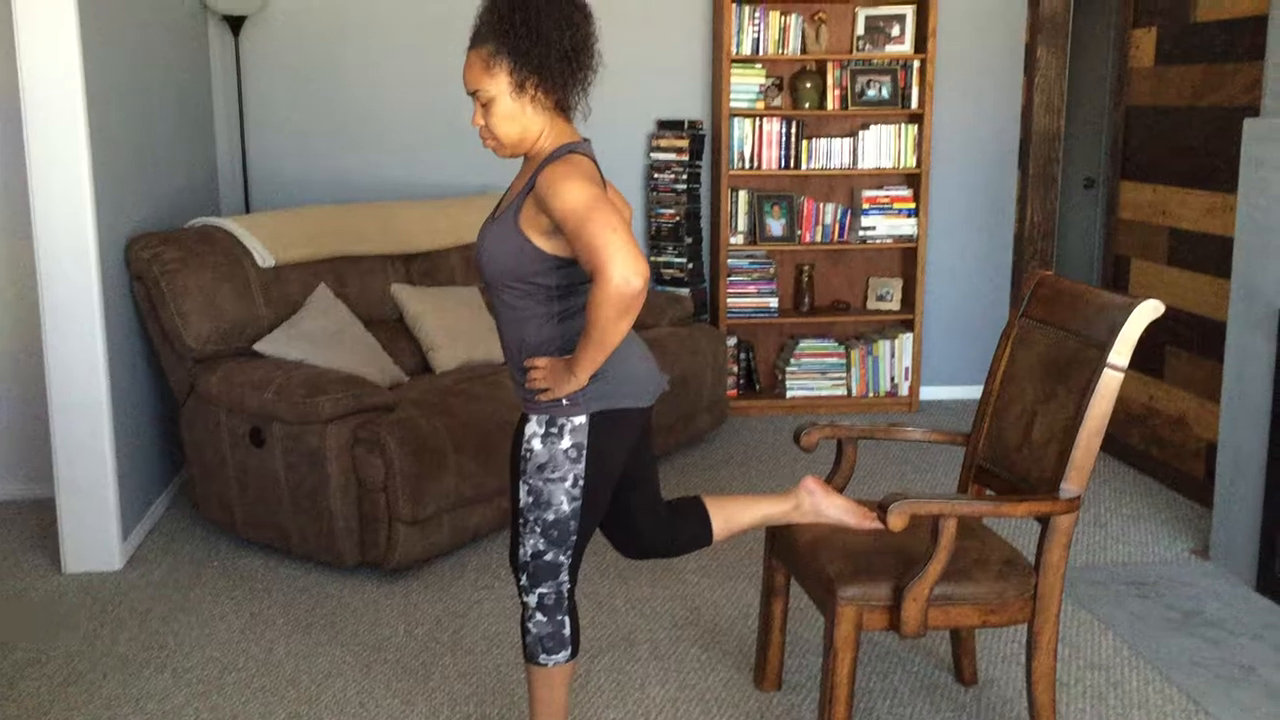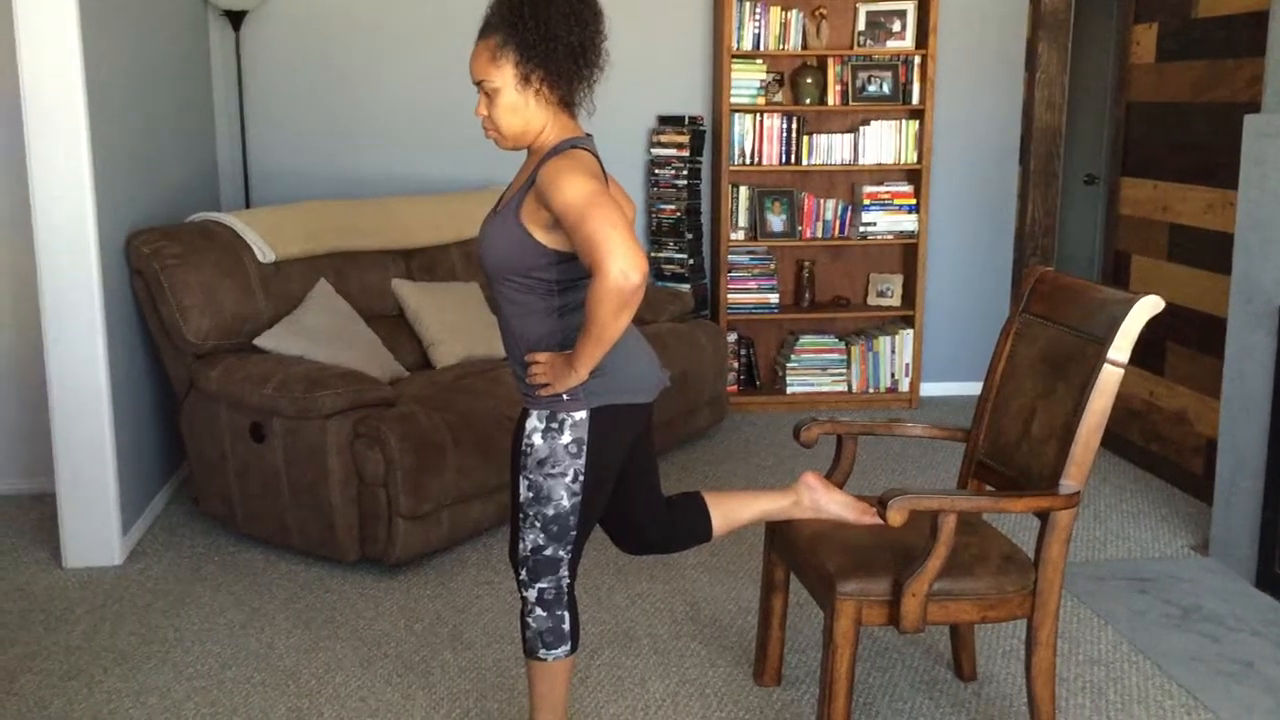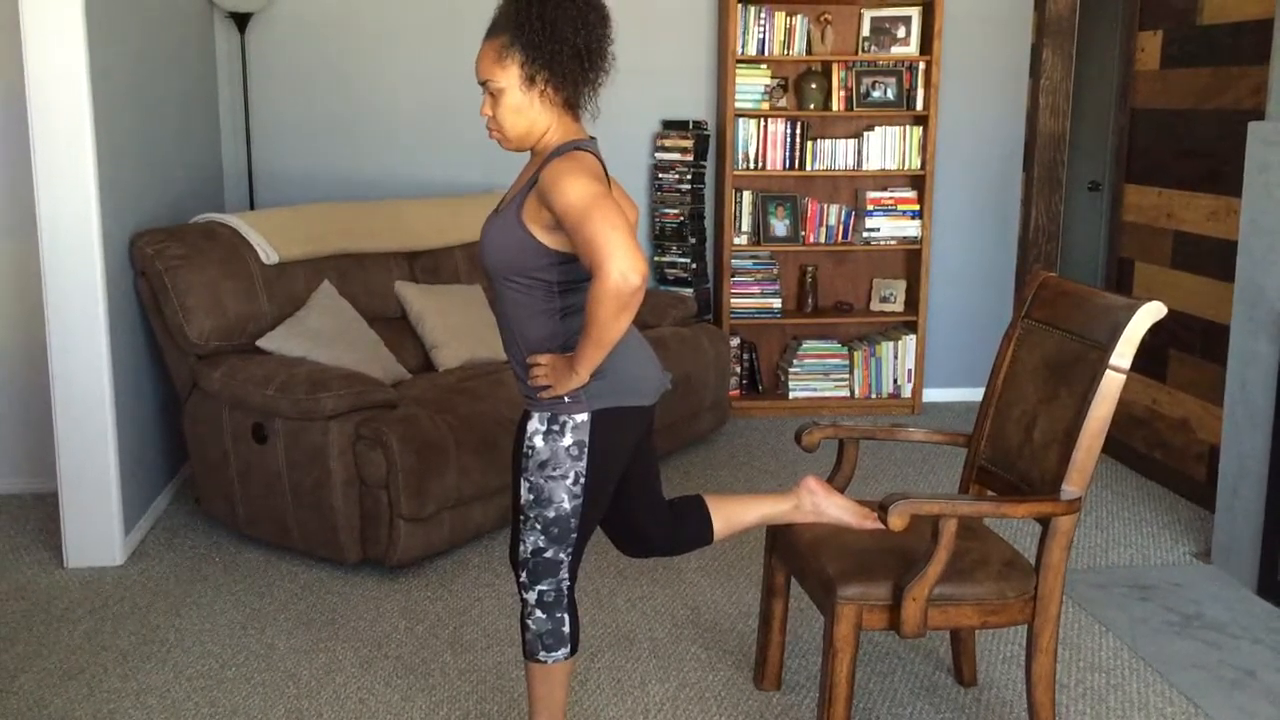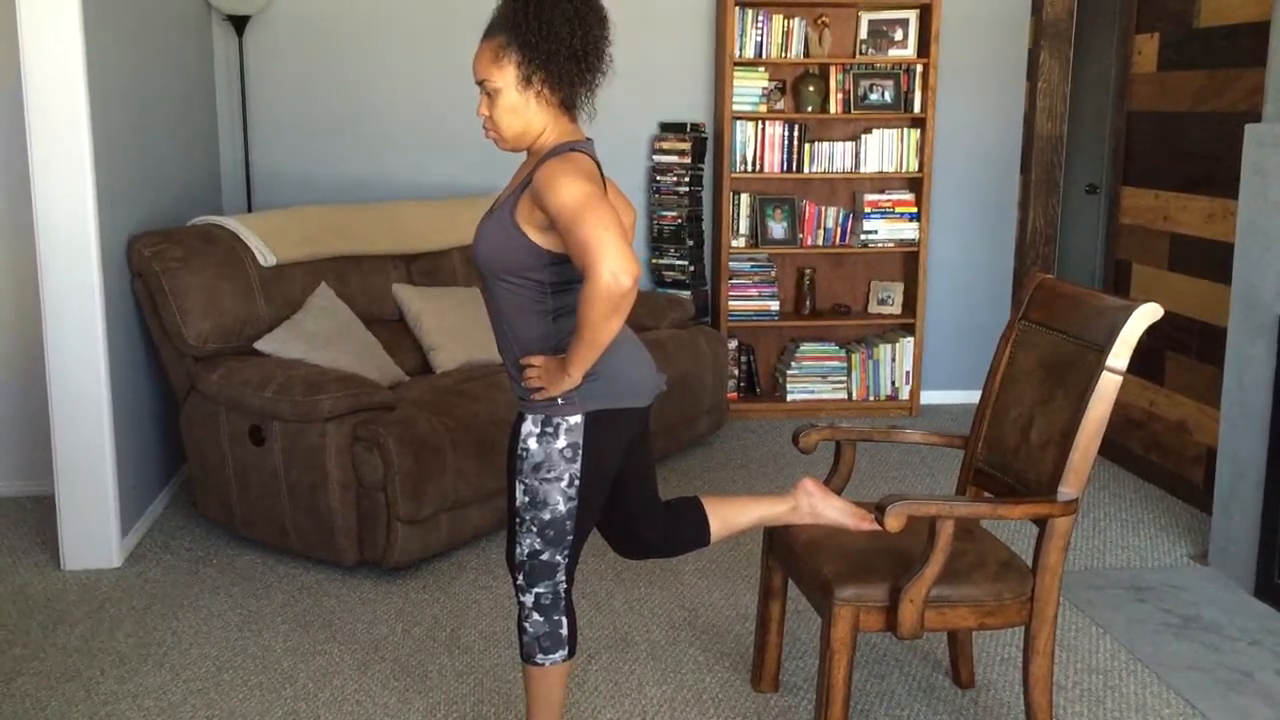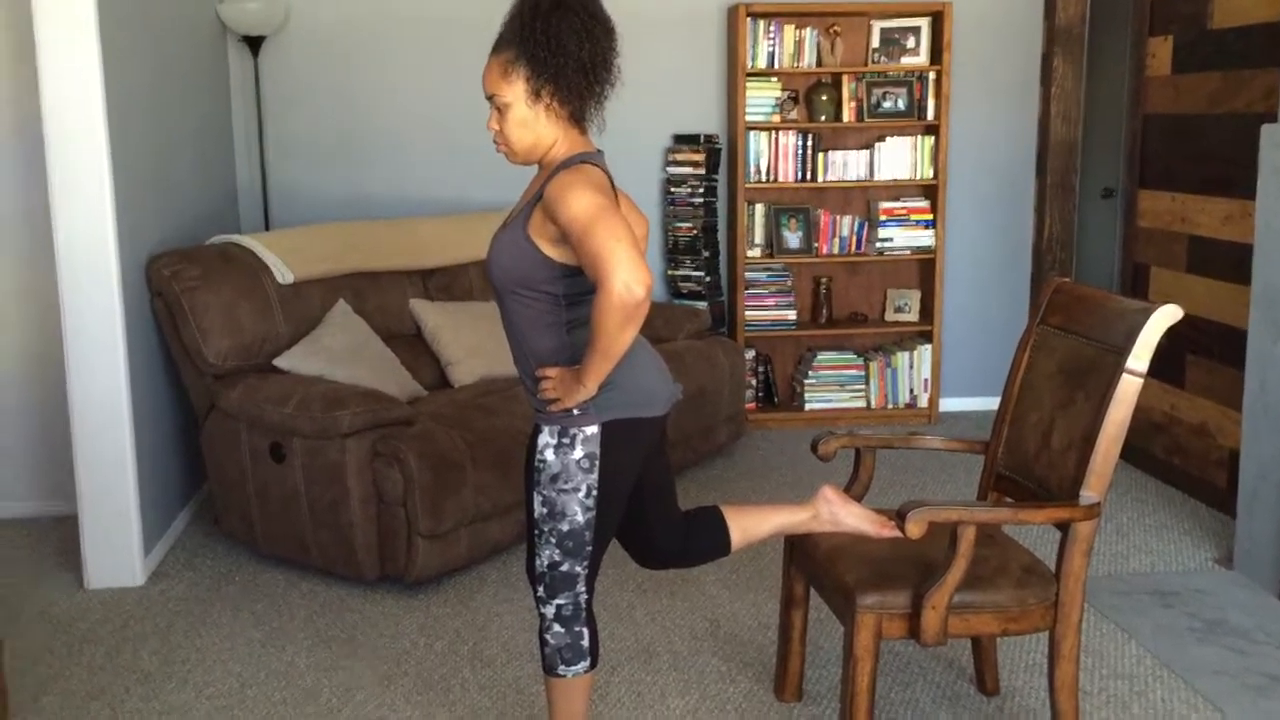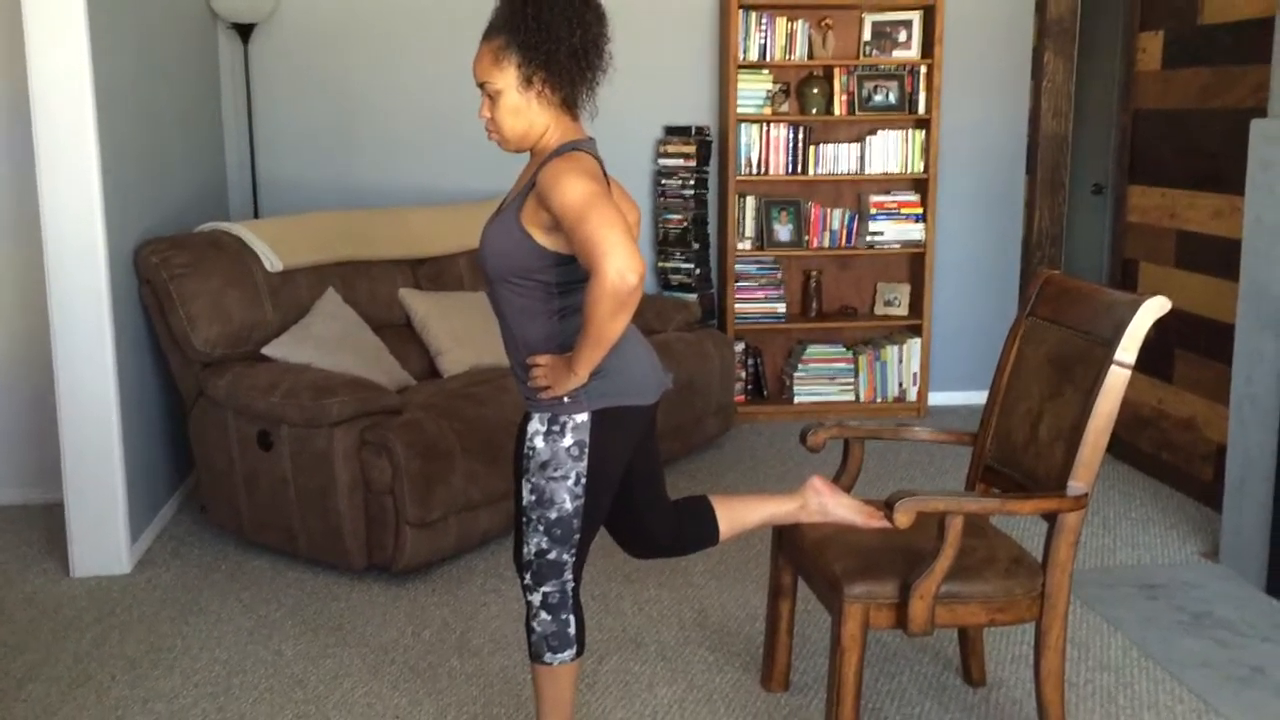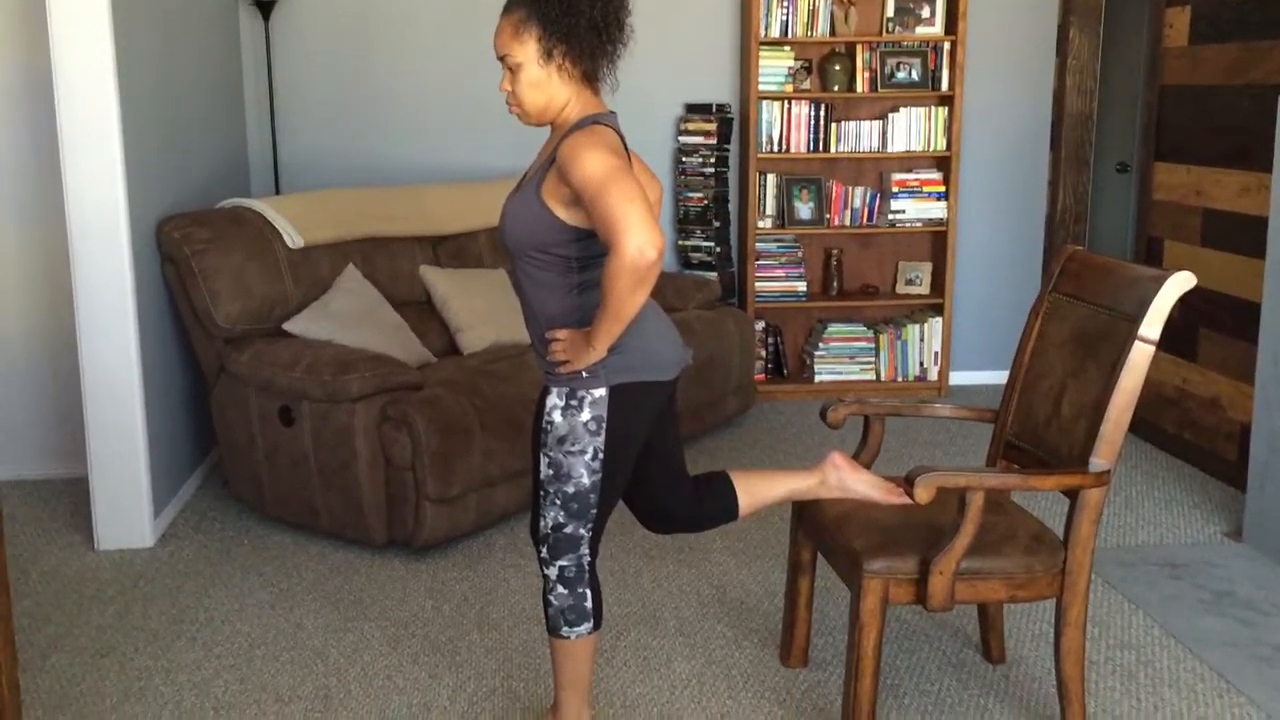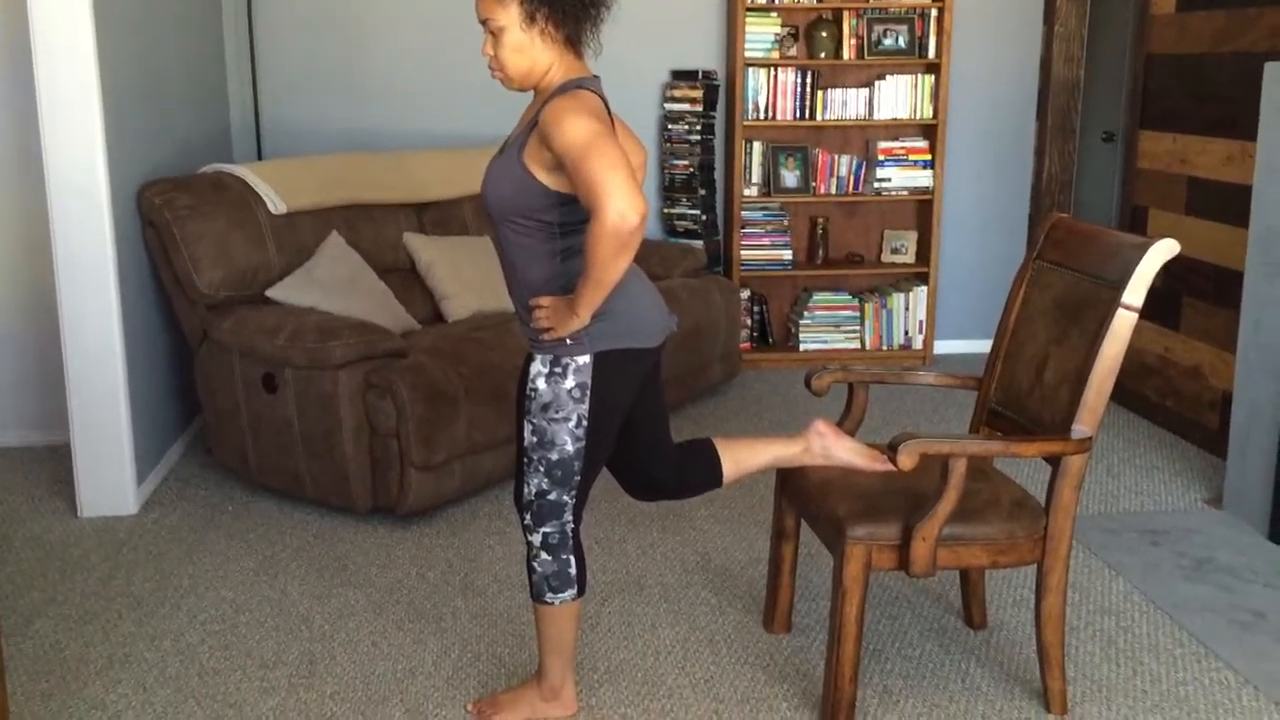
dt=0.5s
person 1, frame 1
left shoulder: (560, 177)
right shoulder: (553, 166)
left elbow: (625, 276)
right elbow: (620, 213)
left wrist: (577, 371)
left hip: (581, 409)
right hip: (611, 397)
left knee: (543, 575)
right knee: (647, 532)
right ankle: (799, 503)
person 1, frame 2
left shoulder: (561, 170)
right shoulder: (556, 160)
left elbow: (625, 270)
right elbow: (623, 208)
left wrist: (578, 365)
left hip: (583, 403)
right hip: (613, 390)
left knee: (542, 569)
right knee: (647, 526)
right ankle: (801, 499)
person 1, frame 3
left shoulder: (564, 173)
right shoulder: (561, 162)
left elbow: (624, 273)
right elbow: (625, 214)
left wrist: (578, 368)
left hip: (583, 405)
right hip: (613, 395)
left knee: (542, 571)
right knee: (648, 530)
right ankle: (800, 502)
person 1, frame 4
left shoulder: (559, 174)
right shoulder: (556, 163)
left elbow: (616, 276)
right elbow: (623, 216)
left wrist: (569, 369)
left hip: (578, 408)
right hip: (609, 394)
left knee: (539, 573)
right knee: (645, 531)
right ankle: (797, 504)
person 1, frame 5
left shoulder: (569, 186)
right shoulder: (571, 174)
left elbow: (628, 285)
right elbow: (635, 226)
left wrist: (585, 379)
left hip: (596, 416)
right hip: (626, 405)
left knee: (560, 582)
right knee: (665, 540)
right ankle: (816, 512)
person 1, frame 6
left shoulder: (562, 173)
right shoulder: (559, 162)
left elbow: (621, 274)
right elbow: (626, 216)
left wrist: (576, 369)
left hip: (585, 406)
right hip: (614, 393)
left knee: (546, 571)
right knee: (653, 531)
right ankle: (804, 503)
person 1, frame 7
left shoulder: (582, 147)
right shoulder: (582, 136)
left elbow: (640, 249)
right elbow: (649, 191)
left wrist: (594, 342)
left hip: (606, 379)
right hip: (635, 368)
left knee: (563, 546)
right knee: (673, 504)
right ankle: (823, 479)
person 1, frame 8
left shoulder: (564, 111)
right shoulder: (565, 101)
left elbow: (623, 214)
right elbow: (633, 159)
left wrist: (579, 310)
left hip: (589, 347)
right hip: (621, 333)
left knee: (547, 513)
right knee: (656, 472)
right ankle: (809, 447)
